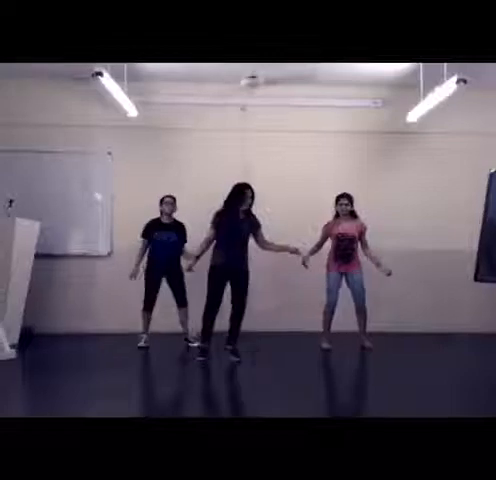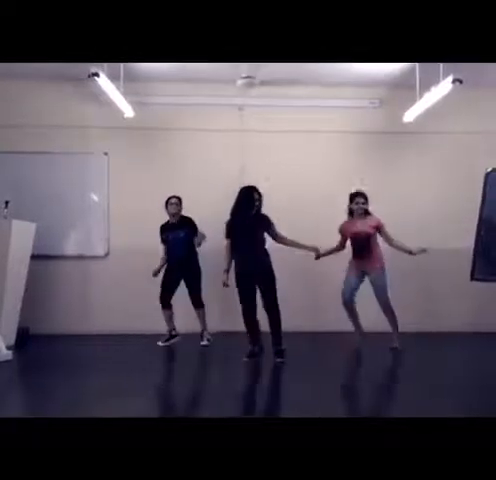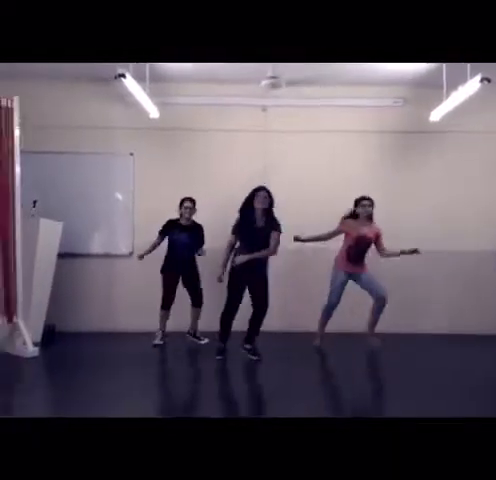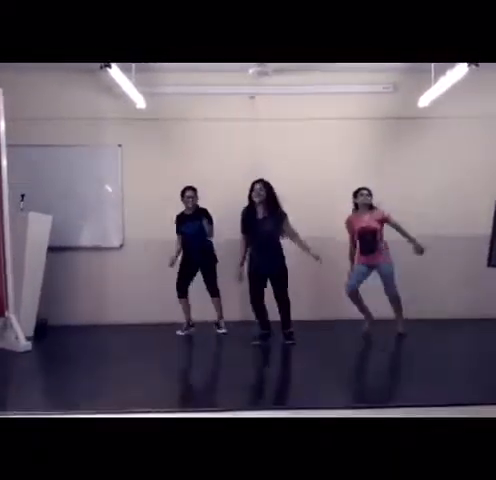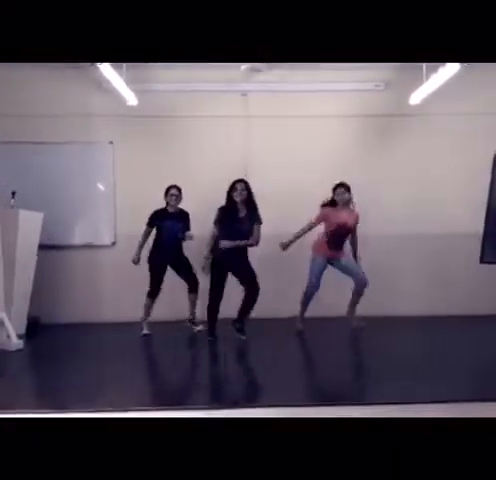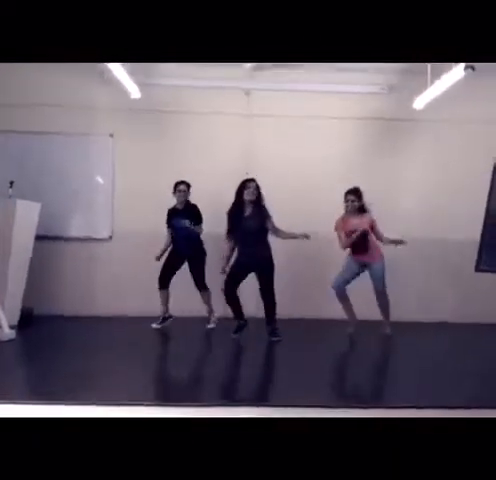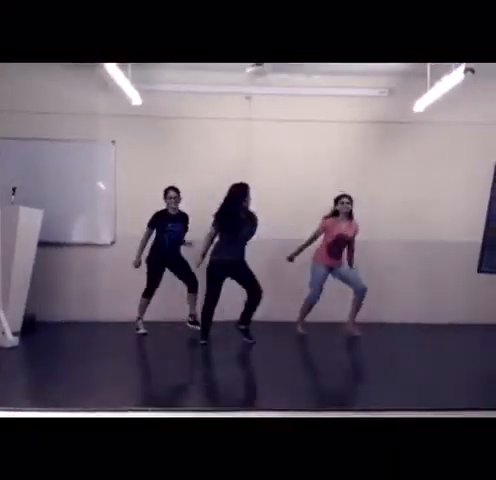
dt=0.7s
person 1, frame 1
left shoulder: (251, 220)
right shoulder: (221, 216)
left elbow: (263, 244)
right elbow: (209, 239)
left wrist: (288, 249)
right wrist: (195, 258)
left hip: (240, 268)
right hip: (219, 266)
left knee: (239, 306)
right knee: (212, 304)
left ankle: (231, 345)
right ankle: (204, 345)
person 1, frame 2
left shoulder: (262, 219)
right shoulder: (233, 223)
left elbow: (279, 238)
right elbow: (230, 249)
left wrist: (307, 247)
right wrist: (226, 271)
left hip: (263, 268)
right hip: (243, 271)
left knee: (271, 307)
right knee: (248, 308)
left ankle: (278, 347)
right ankle: (255, 346)
person 1, frame 3
left shoulder: (273, 224)
right shoulder: (242, 221)
left elbow: (272, 249)
right elbow: (230, 245)
left wrist: (248, 257)
right wrist: (222, 268)
left hip: (258, 270)
right hip: (238, 269)
left knee: (260, 307)
right knee: (231, 306)
left ankle: (249, 343)
right ankle: (221, 344)
person 1, frame 4
left shoulder: (277, 213)
right shoulder: (247, 214)
left elbow: (292, 235)
right elbow: (245, 241)
left wrist: (310, 251)
right wrist: (241, 264)
left hip: (276, 261)
right hip: (256, 263)
left knee: (281, 296)
right knee: (255, 297)
left ankle: (287, 331)
right ankle: (264, 331)
person 1, frame 5
left shoulder: (253, 214)
right shoulder: (224, 211)
left elbow: (255, 240)
right elbow: (214, 235)
left wrist: (234, 243)
right wrist: (207, 257)
left hip: (239, 258)
right hip: (220, 258)
left knee: (253, 288)
right knee: (216, 293)
left ankle: (239, 321)
right ankle: (211, 330)
person 1, frame 6
left shoulder: (260, 211)
right shoulder: (234, 213)
left elbow: (275, 231)
right elbow: (232, 239)
left wrist: (297, 235)
right wrist: (226, 261)
left hip: (263, 259)
right hip: (243, 259)
left knee: (267, 293)
right knee: (229, 288)
left ankle: (272, 327)
right ankle: (240, 321)
person 1, frame 7
left shoulder: (250, 218)
right shoulder: (223, 216)
right elbow: (210, 236)
right wrist: (202, 256)
left hip: (237, 263)
right hip: (218, 262)
left knee: (255, 292)
right knee: (211, 298)
left ankle: (243, 325)
right ankle: (204, 331)
person 2, frame 1
left shoulder: (359, 225)
right shoulder: (330, 226)
left elbow: (366, 249)
right elbow: (319, 245)
left wrist: (379, 264)
right wrist: (307, 255)
left hip: (353, 267)
right hip: (334, 267)
left knee: (360, 302)
right knee: (331, 302)
left ankle: (363, 337)
right ankle: (325, 338)
person 2, frame 2
left shoulder: (374, 221)
right shoulder: (346, 226)
left elbow: (390, 241)
right elbow: (341, 246)
left wrist: (411, 251)
right wrist: (323, 253)
left hip: (375, 266)
right hip: (356, 266)
left knee: (383, 301)
right knee: (346, 297)
left ankle: (395, 335)
right ankle: (358, 330)
person 2, frame 3
left shoulder: (375, 230)
right shoulder: (349, 224)
left elbow: (383, 253)
right elbow: (329, 235)
left wrist: (403, 252)
right wrist: (305, 239)
left hip: (360, 270)
right hip: (342, 268)
left knee: (381, 297)
right knee: (333, 302)
left ankle: (371, 332)
right ankle: (319, 334)
person 2, frame 4
left shoulder: (379, 215)
right shoulder: (351, 219)
left elbow: (397, 227)
right elbow: (353, 242)
left wrist: (414, 243)
right wrist: (351, 264)
left hip: (382, 258)
right hip: (362, 260)
left knee: (391, 292)
right knee: (350, 288)
left ankle: (400, 321)
right ankle: (368, 317)
person 2, frame 5
left shoulder: (354, 215)
right shoulder: (328, 212)
left elbow: (353, 238)
right elbow: (309, 226)
left wrist: (355, 258)
right wrist: (290, 241)
left hip: (338, 255)
right hip: (321, 253)
left knee: (362, 280)
right knee: (312, 287)
left ankle: (351, 311)
right ankle: (300, 318)
person 2, frame 6
left shoulder: (368, 218)
right shoulder: (341, 222)
left elbow: (379, 237)
right elbow: (344, 245)
left wrist: (393, 241)
right wrist: (357, 234)
left hip: (374, 258)
right hip: (355, 260)
left knee: (380, 292)
right knee: (337, 285)
left ankle: (387, 324)
right ankle: (352, 319)
person 2, frame 7
left shoulder: (354, 226)
right shoulder: (328, 223)
left elbow: (350, 248)
right elbow: (312, 238)
left wrist: (350, 267)
right wrist: (295, 253)
left hip: (338, 264)
right hip: (322, 262)
left knee: (361, 288)
right knee: (314, 295)
left ankle: (350, 323)
right ankle: (300, 323)
person 3, frame 1
left shoulder: (180, 227)
right shoulder: (153, 225)
left elbow: (182, 250)
right elbow: (144, 247)
left wrist: (194, 257)
right wrist: (136, 267)
left hip: (174, 268)
right hip: (154, 268)
left knee: (181, 299)
right knee: (149, 300)
left ankle: (186, 334)
right ankle: (144, 335)
person 3, frame 2
left shoulder: (188, 222)
right shoulder: (164, 228)
left elbow: (197, 244)
left wrist: (199, 239)
right wrist: (159, 267)
left hip: (191, 265)
right hip: (173, 267)
left knee: (196, 299)
right knee: (164, 298)
left ankle: (205, 332)
right ankle: (172, 333)
person 3, frame 3
left shoulder: (198, 229)
right shoulder: (171, 224)
left elbow: (199, 250)
right elbow: (158, 241)
left wrist: (200, 252)
right wrist: (145, 253)
left hip: (189, 267)
right hip: (171, 267)
left knee: (198, 297)
right knee: (167, 300)
left ankle: (193, 331)
right ankle: (161, 332)
person 3, frame 4
left shoulder: (203, 213)
right shoulder: (180, 218)
left elbow: (210, 235)
right elbow: (180, 240)
left wrist: (207, 227)
right wrist: (175, 255)
left hip: (207, 256)
right hip: (189, 257)
left knee: (212, 287)
right knee: (181, 287)
left ankle: (220, 321)
right ankle: (188, 323)
person 3, frame 5
left shoulder: (184, 215)
right shoulder: (158, 214)
right elbow: (146, 233)
left wrist: (187, 237)
right wrist: (138, 252)
left hip: (177, 254)
right hip: (158, 255)
left knee: (193, 282)
right knee: (155, 288)
left ankle: (192, 318)
right ankle: (144, 321)
person 3, frame 6
left shoulder: (193, 209)
right shoulder: (171, 212)
left elbow: (200, 231)
right elbow: (170, 234)
left wrist: (190, 227)
right wrist: (162, 251)
left hip: (195, 251)
right hip: (177, 250)
left knee: (199, 282)
right knee: (163, 279)
left ankle: (211, 314)
right ankle: (165, 315)
person 3, frame 7
left shoulder: (184, 217)
right shoulder: (159, 216)
right elbow: (147, 235)
left wrist: (185, 242)
right wrist: (138, 256)
left hip: (175, 257)
right hip: (157, 257)
left knee: (192, 282)
right knee: (151, 288)
left ankle: (192, 318)
right ankle: (139, 320)
